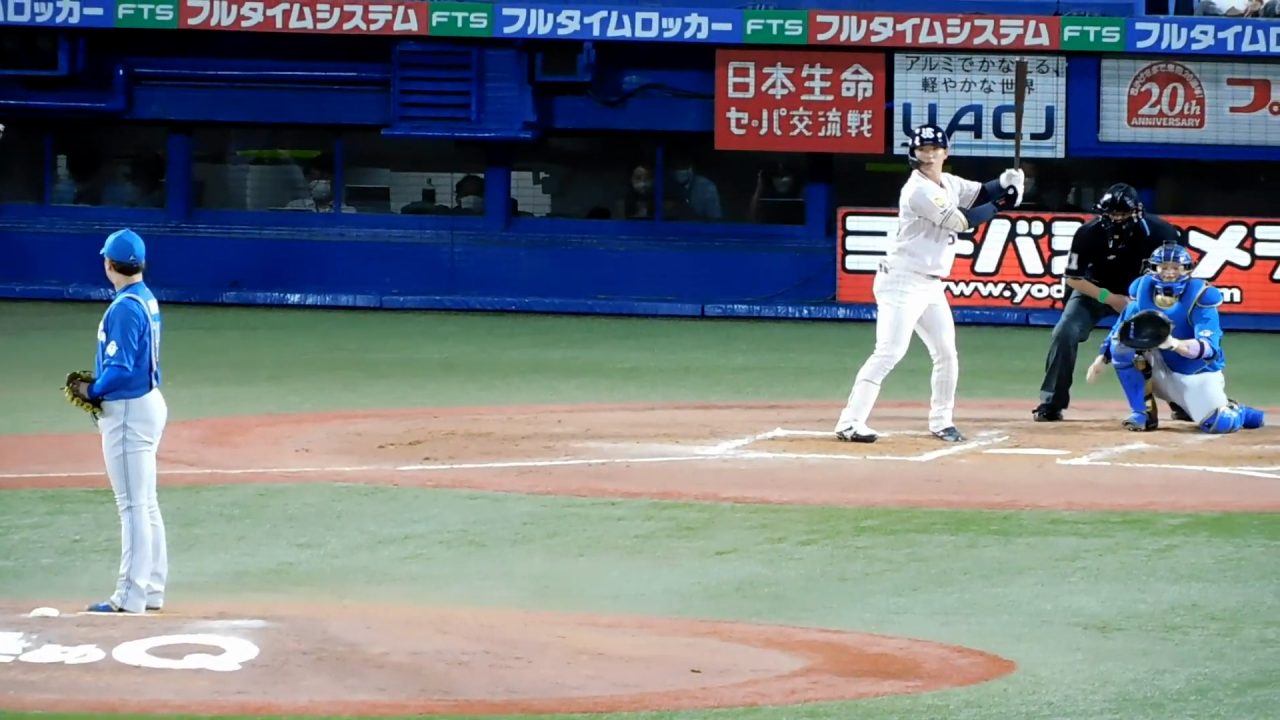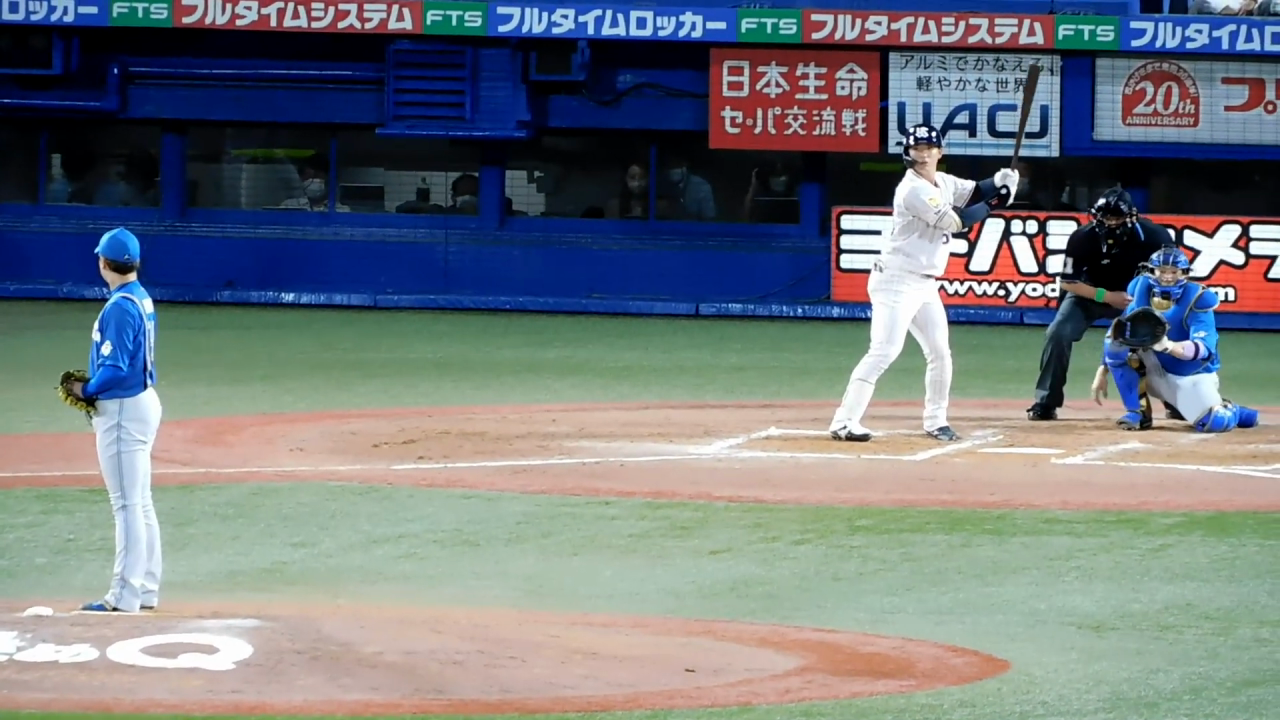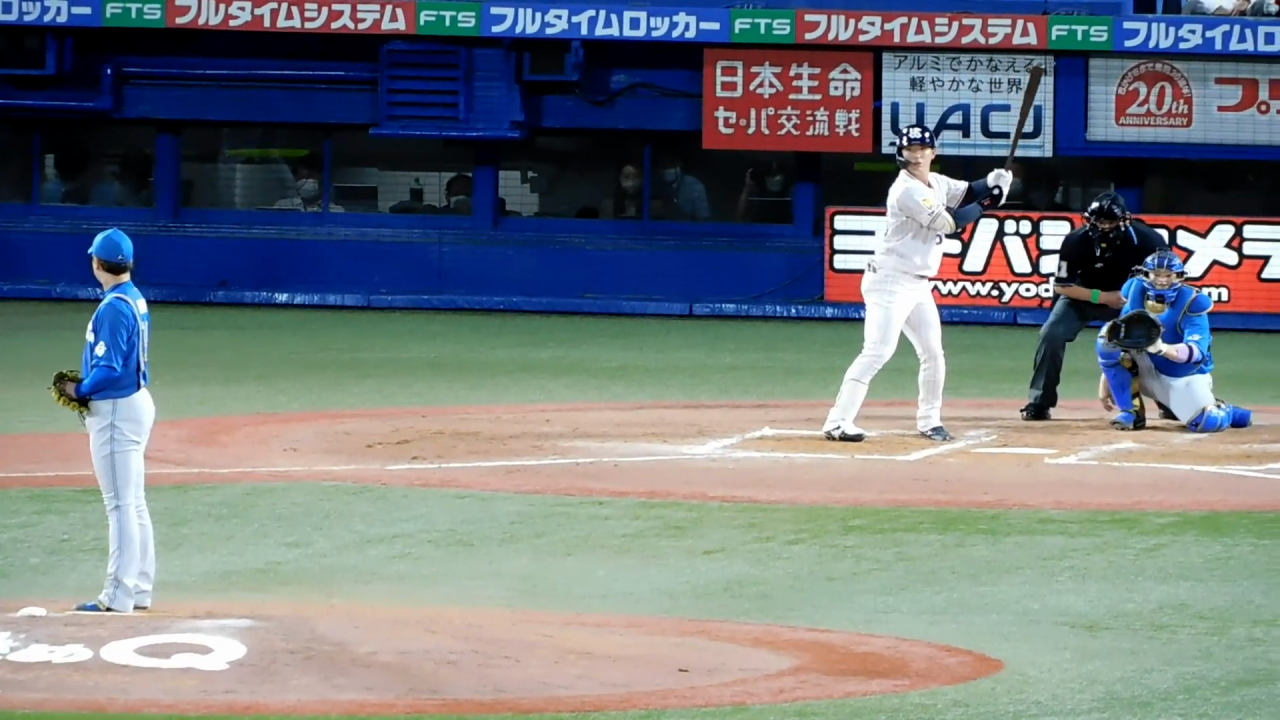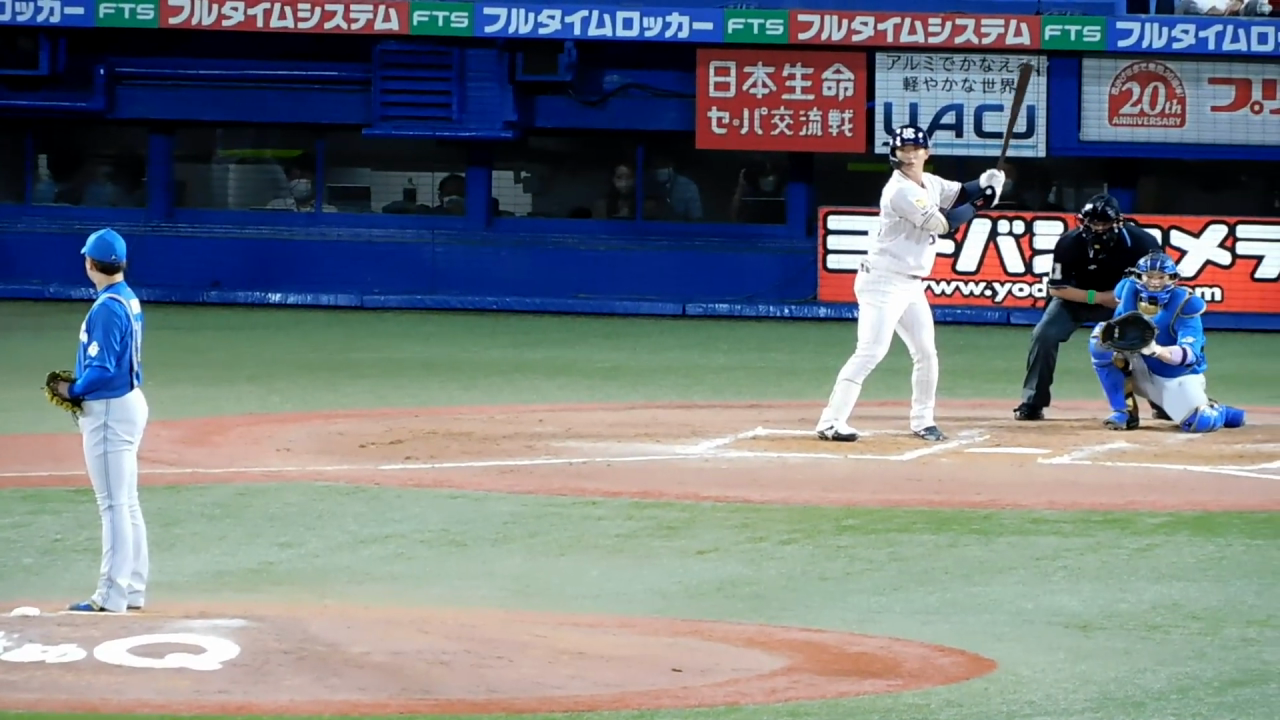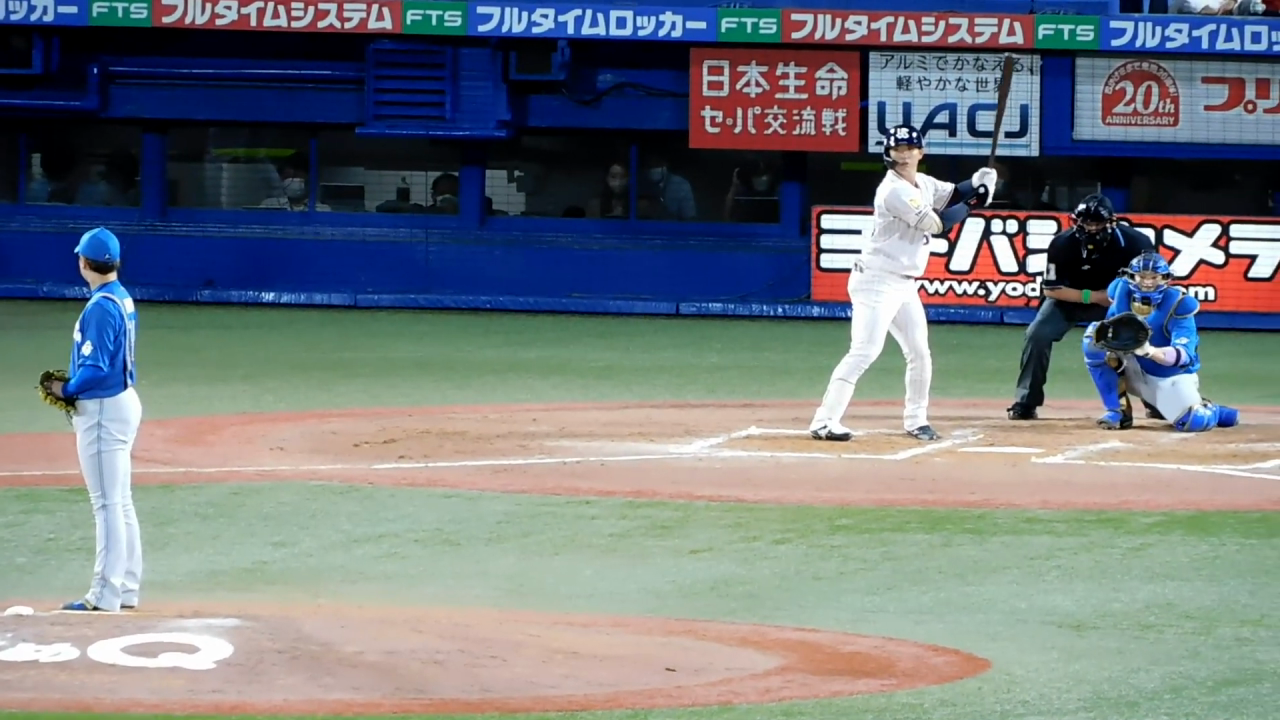
dt=0.1s
person 1, frame 1
left shoulder: (124, 307)
right shoulder: (147, 300)
left elbow: (120, 368)
left wrist: (91, 391)
right wrist: (99, 386)
left hip: (129, 410)
right hip: (147, 401)
left knee: (132, 504)
right knee: (145, 502)
left ankle: (131, 596)
right ankle: (151, 588)
person 1, frame 2
left shoulder: (119, 306)
right shoulder: (142, 299)
left elbow: (114, 368)
left wrist: (85, 390)
right wrist: (94, 386)
left hip: (123, 410)
right hip: (142, 401)
left knee: (127, 503)
right knee: (140, 502)
left ankle: (125, 596)
right ankle: (146, 589)
person 1, frame 3
left shoulder: (113, 307)
right shoulder: (136, 299)
left elbow: (108, 368)
left wrist: (79, 390)
right wrist: (87, 386)
left hip: (116, 410)
right hip: (135, 401)
left knee: (120, 504)
right knee: (134, 502)
left ankle: (118, 596)
right ankle: (139, 589)
person 1, frame 4
left shoulder: (106, 307)
right shoulder: (129, 300)
left elbow: (101, 369)
left wrist: (71, 390)
right wrist: (80, 386)
left hip: (109, 411)
right hip: (127, 402)
left knee: (113, 503)
right knee: (127, 502)
left ankle: (112, 596)
right ankle: (132, 589)
person 1, frame 5
left shoulder: (100, 306)
right shoulder: (123, 299)
left elbow: (95, 368)
left wrist: (66, 390)
right wrist: (74, 386)
left hip: (104, 409)
right hip: (122, 400)
left knee: (107, 503)
right knee: (120, 502)
left ankle: (106, 595)
right ankle: (126, 588)
person 2, frame 1
left shoulder: (948, 182)
right shoulder: (919, 190)
left elbow: (981, 193)
right elbow: (962, 222)
left wrist: (1003, 184)
right wrist: (1002, 203)
left hip: (931, 283)
right hip: (903, 281)
left knee: (946, 354)
right knee: (888, 353)
left ankle: (941, 421)
right ankle: (850, 423)
person 2, frame 2
left shoulder: (943, 182)
right shoulder: (913, 190)
left elbow: (974, 192)
right elbow: (956, 222)
left wrist: (998, 182)
right wrist: (995, 202)
left hip: (925, 282)
right hip: (897, 280)
left knee: (940, 353)
right knee: (883, 352)
left ankle: (935, 420)
right ankle: (844, 422)
person 2, frame 3
left shoulder: (936, 182)
right shoulder: (906, 190)
left elbow: (967, 193)
right elbow: (949, 223)
left wrist: (991, 183)
right wrist: (987, 203)
left hip: (918, 283)
right hip: (890, 280)
left knee: (933, 353)
right knee: (877, 352)
left ankle: (928, 420)
right ankle: (837, 422)
person 2, frame 4
left shoulder: (929, 182)
right shoulder: (900, 190)
left elbow: (959, 194)
right elbow: (943, 224)
left wrist: (983, 184)
right wrist: (981, 203)
left hip: (911, 283)
right hip: (884, 280)
left knee: (926, 353)
right knee: (870, 352)
left ankle: (922, 420)
right ankle: (831, 422)
person 2, frame 5
left shoulder: (922, 182)
right shoulder: (894, 190)
left elbow: (952, 195)
right elbow: (937, 224)
left wrist: (976, 183)
right wrist: (974, 202)
left hip: (904, 283)
right hip: (877, 280)
left knee: (919, 353)
right knee: (864, 352)
left ankle: (915, 420)
right ankle: (824, 421)
person 3, frame 1
left shoulder: (1161, 232)
right shoulder: (1089, 233)
right elbow: (1072, 277)
right wrist: (1109, 299)
right hip: (1096, 291)
right knee: (1065, 334)
right ankle: (1051, 404)
person 3, frame 2
left shoulder: (1156, 237)
right shoulder: (1082, 238)
right elbow: (1067, 282)
right wrist: (1107, 296)
right hip: (1090, 293)
right knee: (1058, 334)
right ankle: (1045, 402)
person 3, frame 3
left shoulder: (1149, 241)
right shoulder: (1076, 242)
right elbow: (1061, 286)
right wrist: (1102, 297)
right hip: (1084, 295)
right knee: (1051, 334)
right ankle: (1039, 403)
person 3, frame 4
left shoulder: (1143, 243)
right shoulder: (1069, 244)
right elbow: (1056, 289)
right wrist: (1097, 297)
right hip: (1077, 297)
right knee: (1044, 334)
right ankle: (1032, 403)
person 3, frame 5
left shoulder: (1136, 243)
right shoulder: (1063, 244)
right elbow: (1051, 290)
right wrist: (1092, 296)
right hip: (1071, 297)
right knee: (1038, 334)
right ankle: (1026, 402)
person 4, frame 1
left shoulder: (1200, 297)
right shoulder: (1143, 292)
left elbow: (1209, 348)
right elbow: (1121, 332)
left wrist: (1173, 343)
right wrist: (1101, 359)
left hip: (1197, 375)
right hip: (1160, 373)
left knee: (1221, 423)
left ankle: (1236, 412)
right ankle: (1143, 413)
person 4, frame 2
left shoulder: (1197, 301)
right shoulder: (1142, 293)
left elbow: (1204, 349)
left wrist: (1167, 345)
right wrist: (1103, 371)
left hip: (1192, 376)
right hip: (1155, 373)
left knee: (1215, 423)
left ankle: (1235, 412)
right ankle: (1137, 412)
person 4, frame 3
left shoulder: (1191, 304)
right shoulder: (1136, 295)
left elbow: (1197, 352)
right elbow: (1114, 342)
left wrist: (1161, 348)
right wrist: (1106, 378)
left hip: (1185, 378)
right hip: (1148, 373)
left knee: (1208, 423)
right knee: (1109, 332)
left ankle: (1227, 412)
right ankle: (1130, 412)
person 4, frame 4
left shoulder: (1184, 305)
right shoulder: (1129, 296)
left elbow: (1191, 355)
left wrist: (1155, 350)
left hip: (1179, 378)
right hip: (1141, 374)
left knee: (1201, 422)
right knee: (1102, 333)
left ankle: (1221, 412)
right ankle: (1123, 411)
person 4, frame 5
left shoulder: (1178, 306)
right shoulder: (1122, 296)
left elbow: (1185, 355)
left wrist: (1149, 351)
left hip: (1172, 377)
right hip: (1135, 373)
left knee: (1195, 422)
right knee: (1095, 332)
left ankle: (1214, 411)
right ankle: (1117, 411)
